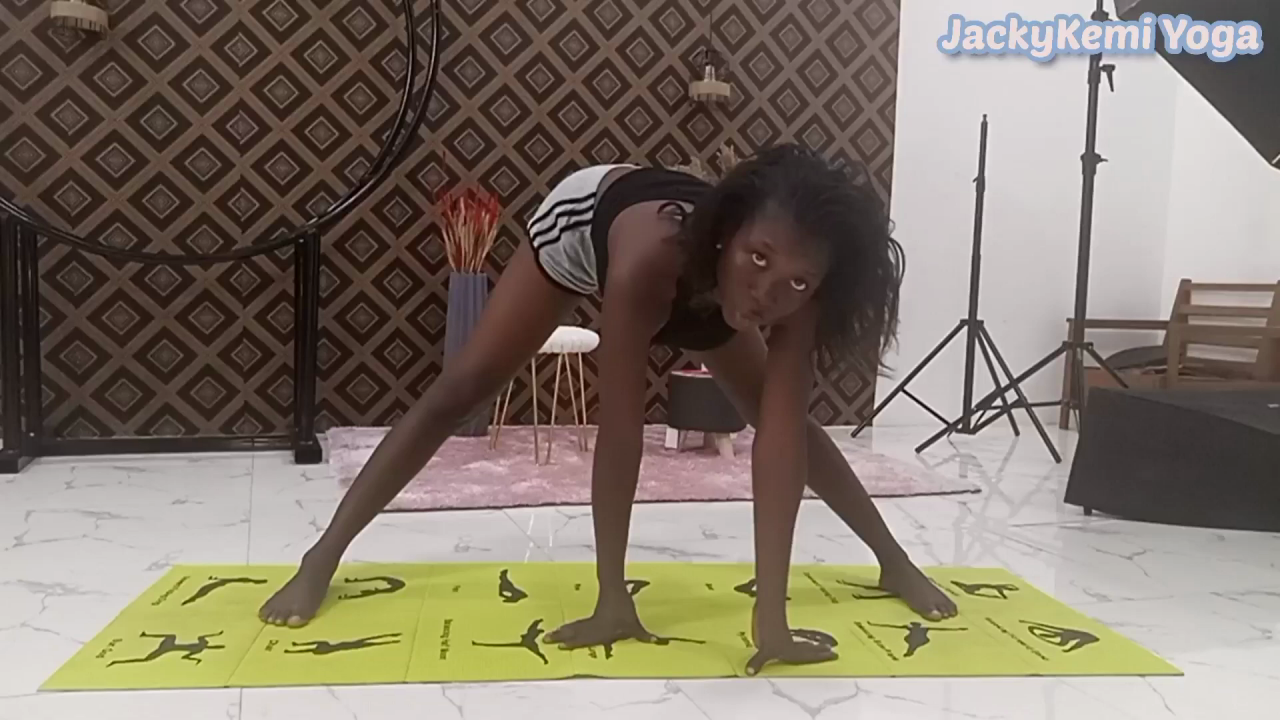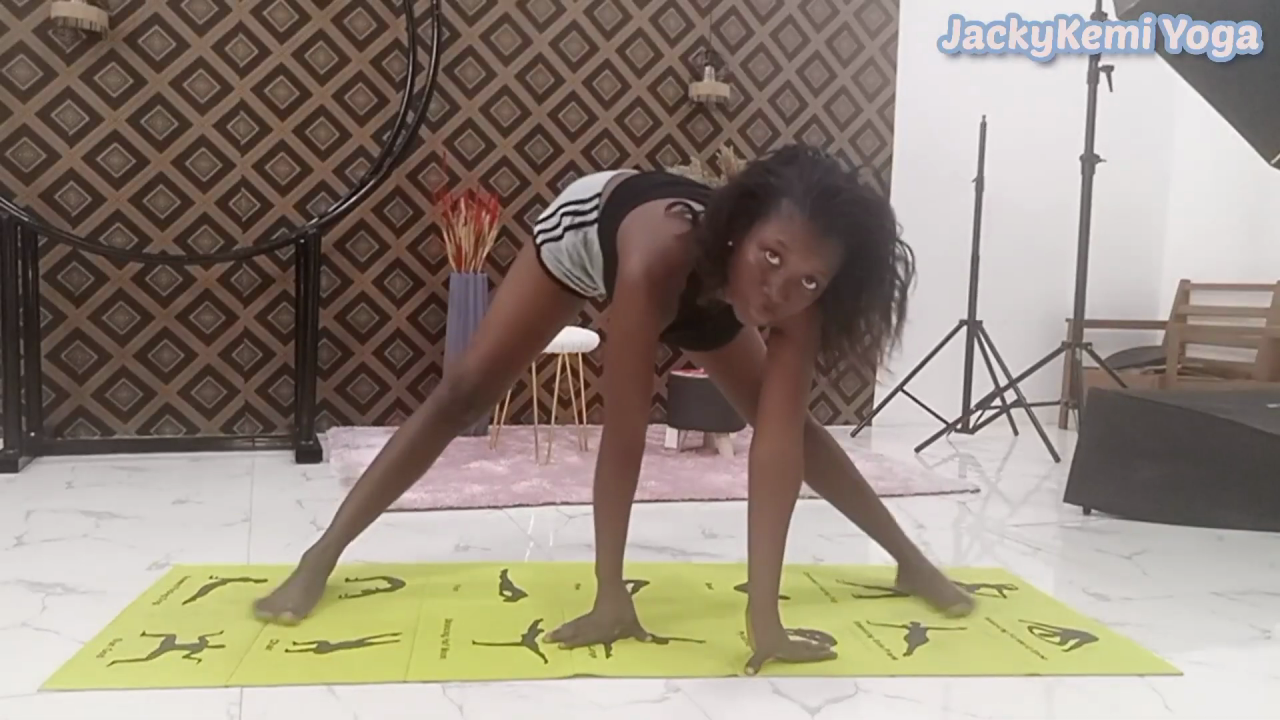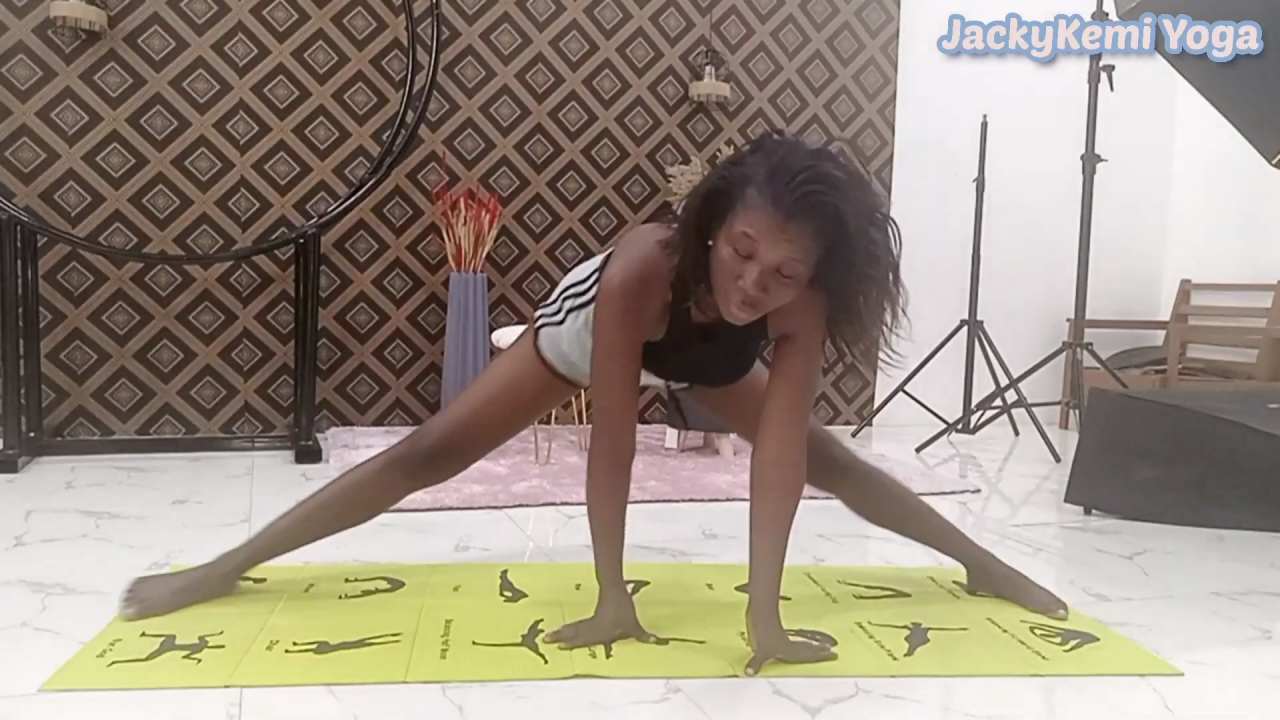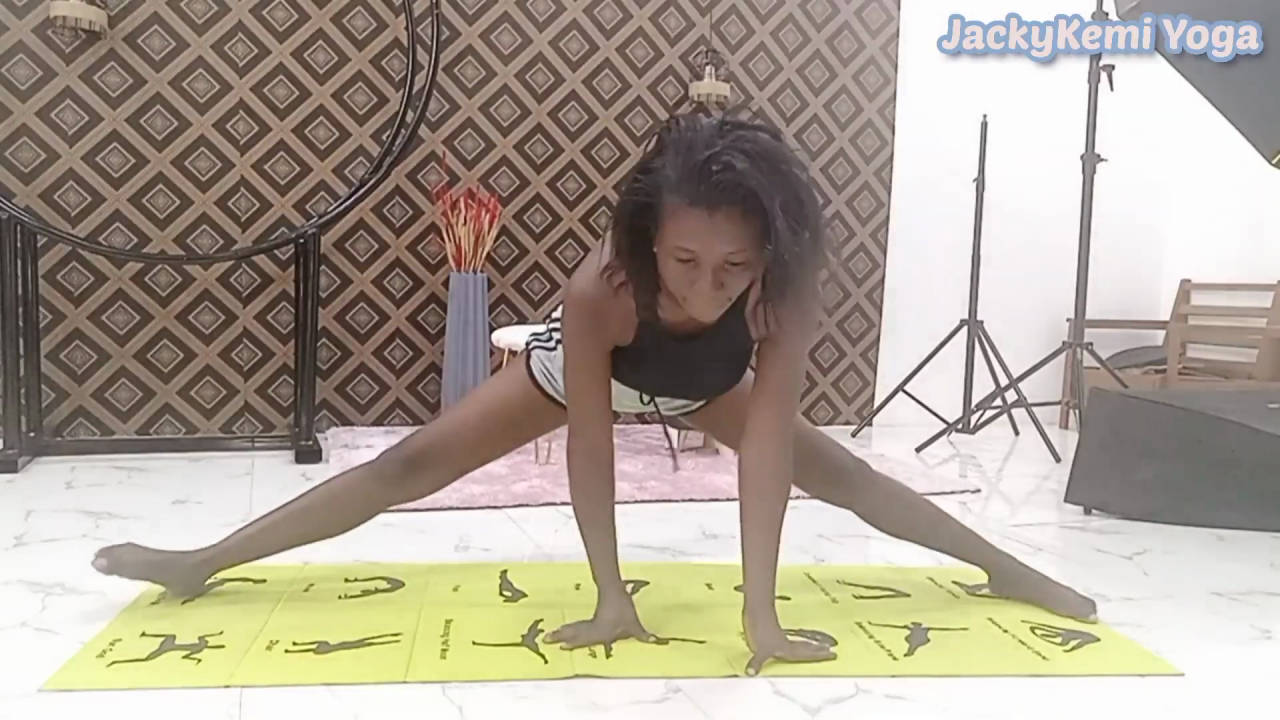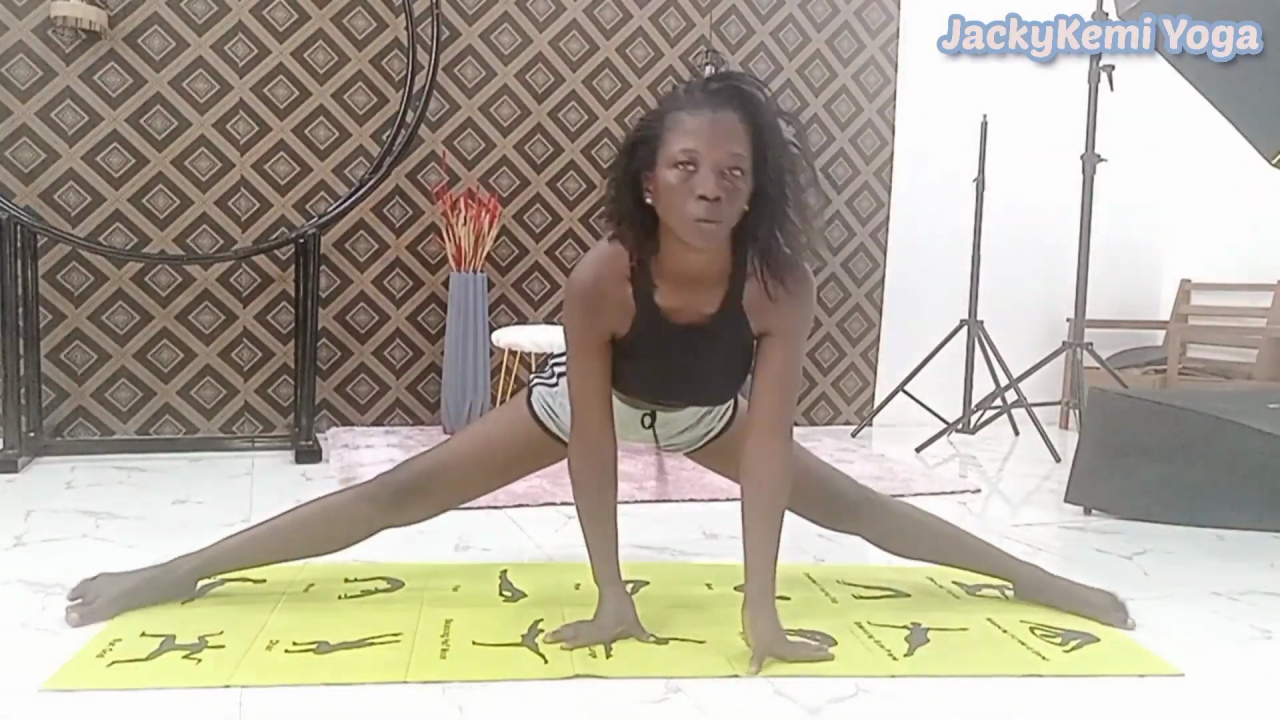
dt=0.7s
person 1, frame 1
left shoulder: (792, 300)
right shoulder: (648, 263)
left elbow: (781, 443)
right elbow: (619, 437)
left wrist: (770, 615)
right wrist: (611, 597)
left hip: (704, 277)
right hip: (582, 218)
left knee: (788, 418)
right knee: (459, 394)
left ankle: (893, 561)
right ankle: (322, 559)
person 1, frame 2
left shoulder: (799, 300)
right shoulder: (661, 255)
left elbow: (779, 447)
right elbow: (624, 436)
left wrist: (764, 616)
right wrist: (611, 596)
left hip: (709, 285)
right hip: (588, 223)
left knee: (797, 424)
right knee: (463, 395)
left ankle: (911, 560)
right ankle: (318, 559)
person 1, frame 3
left shoulder: (803, 310)
right shoulder: (642, 270)
left elbow: (779, 456)
right elbow: (610, 446)
left wrist: (765, 616)
right wrist: (612, 600)
left hip: (704, 364)
right hip: (584, 329)
left knee: (832, 459)
right knee: (427, 455)
left ankle: (982, 563)
right ankle: (223, 567)
person 1, frame 4
left shoulder: (786, 297)
right shoulder: (601, 290)
left elbow: (765, 452)
right elbow: (590, 453)
left wrist: (761, 617)
right wrist: (611, 598)
left hip: (704, 387)
right hip: (579, 369)
left knee: (844, 476)
right knee: (412, 465)
left ankle: (1008, 571)
right ankle: (200, 562)
person 1, frame 5
left shoulder: (782, 283)
right shoulder: (601, 280)
left elbow: (767, 443)
right elbow: (592, 446)
left wrist: (759, 607)
right wrist: (610, 599)
left hip: (707, 414)
right hip: (593, 402)
left knee: (857, 506)
right knee: (400, 492)
left ankle: (1041, 579)
right ankle: (175, 573)
